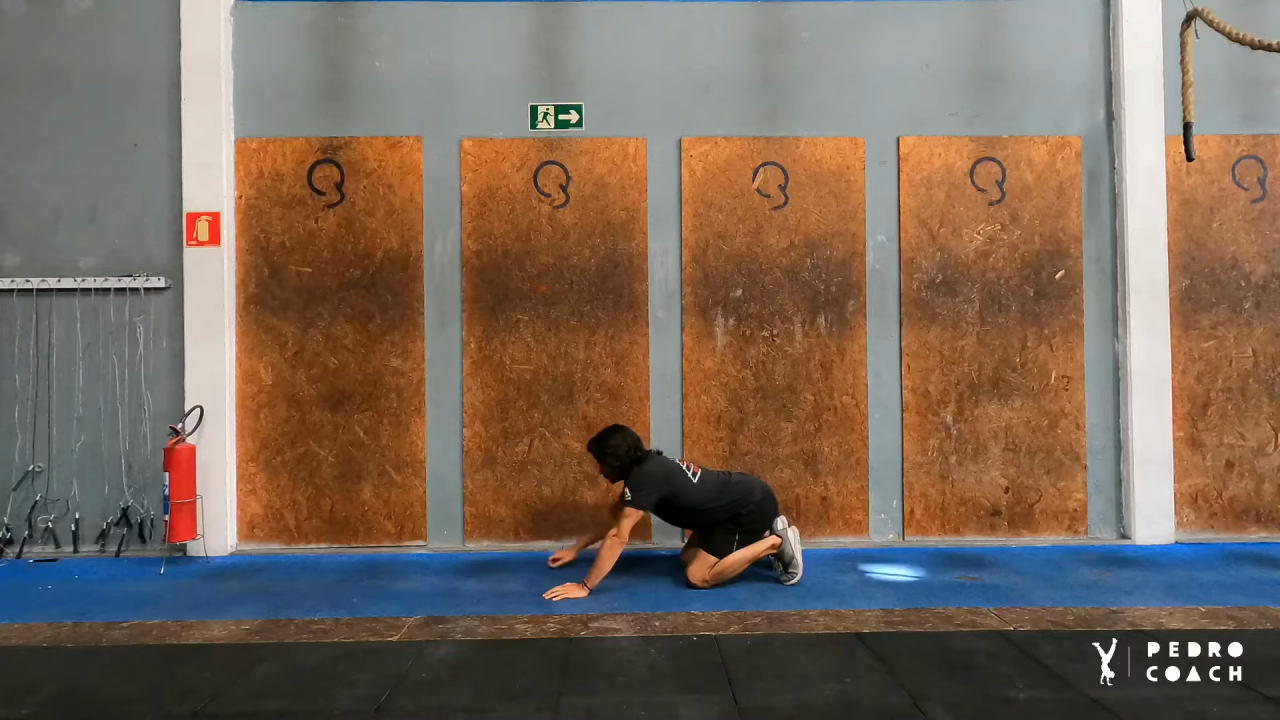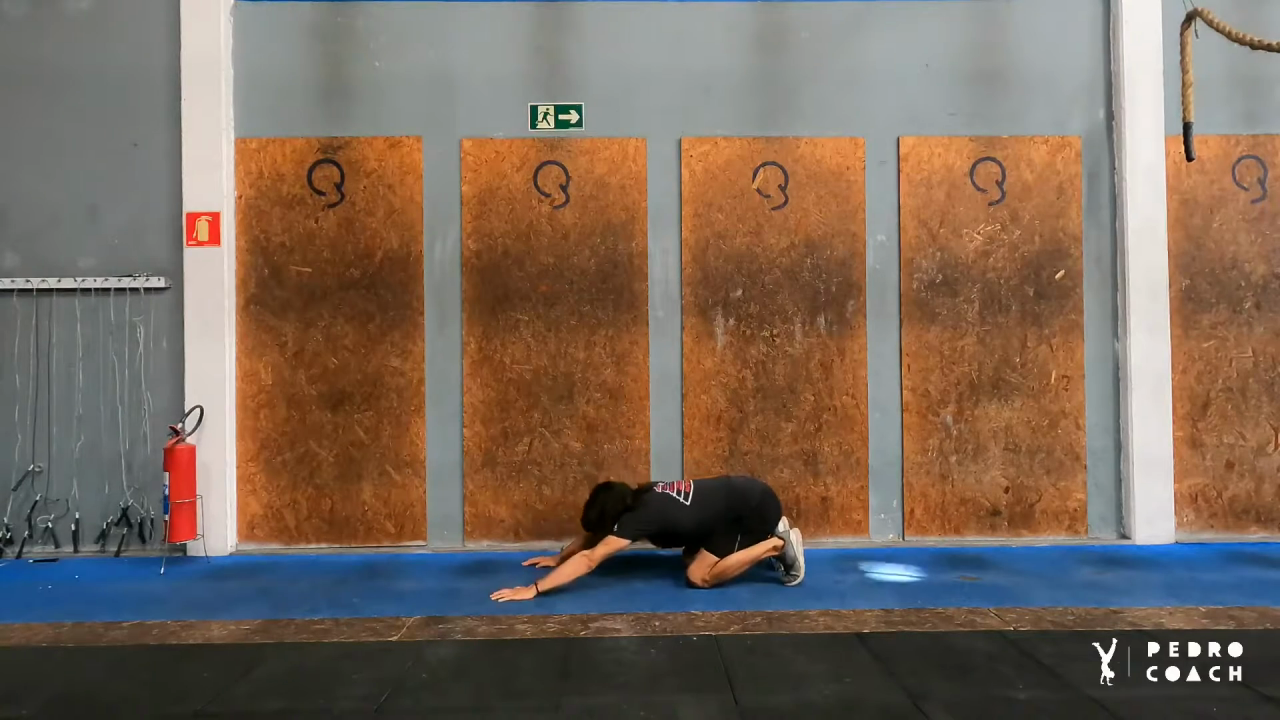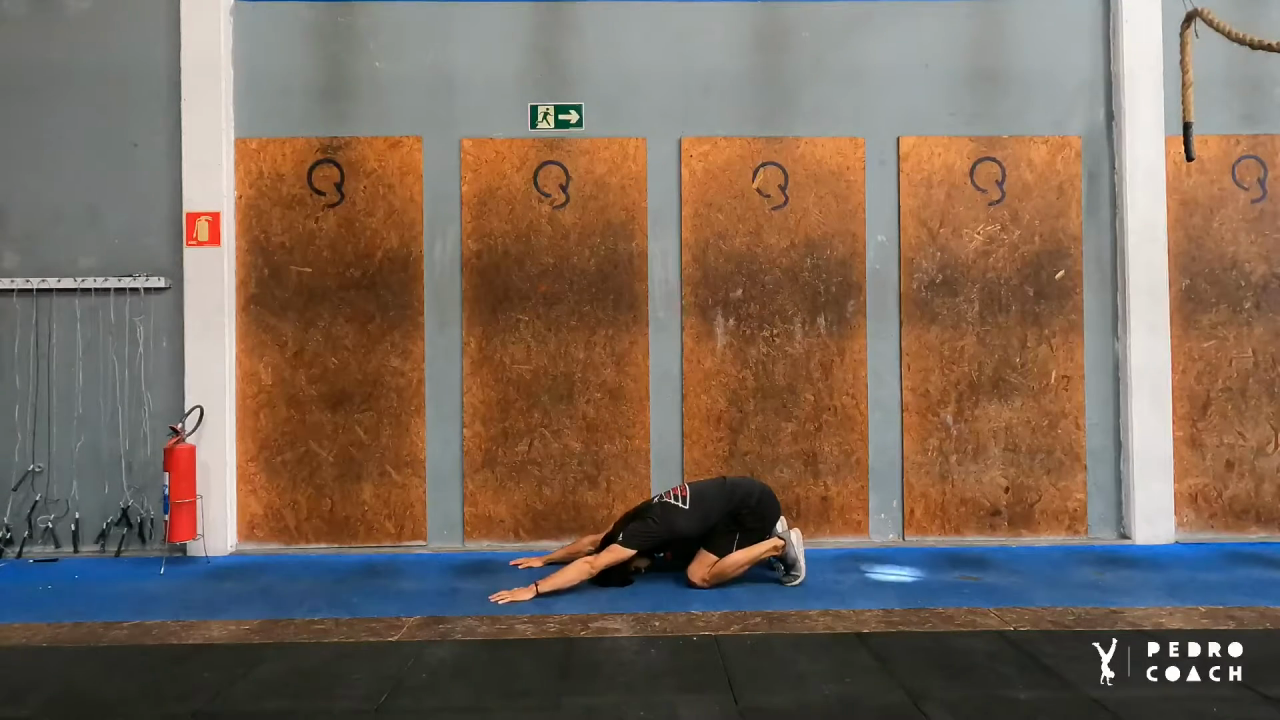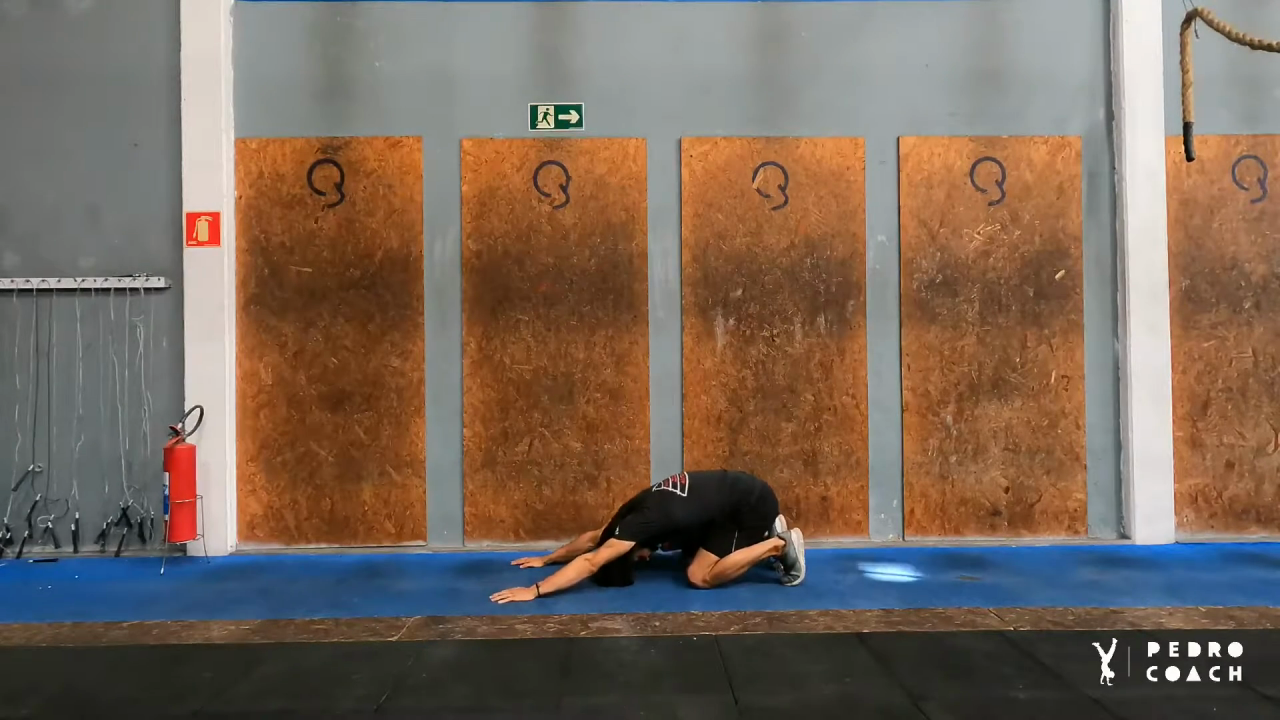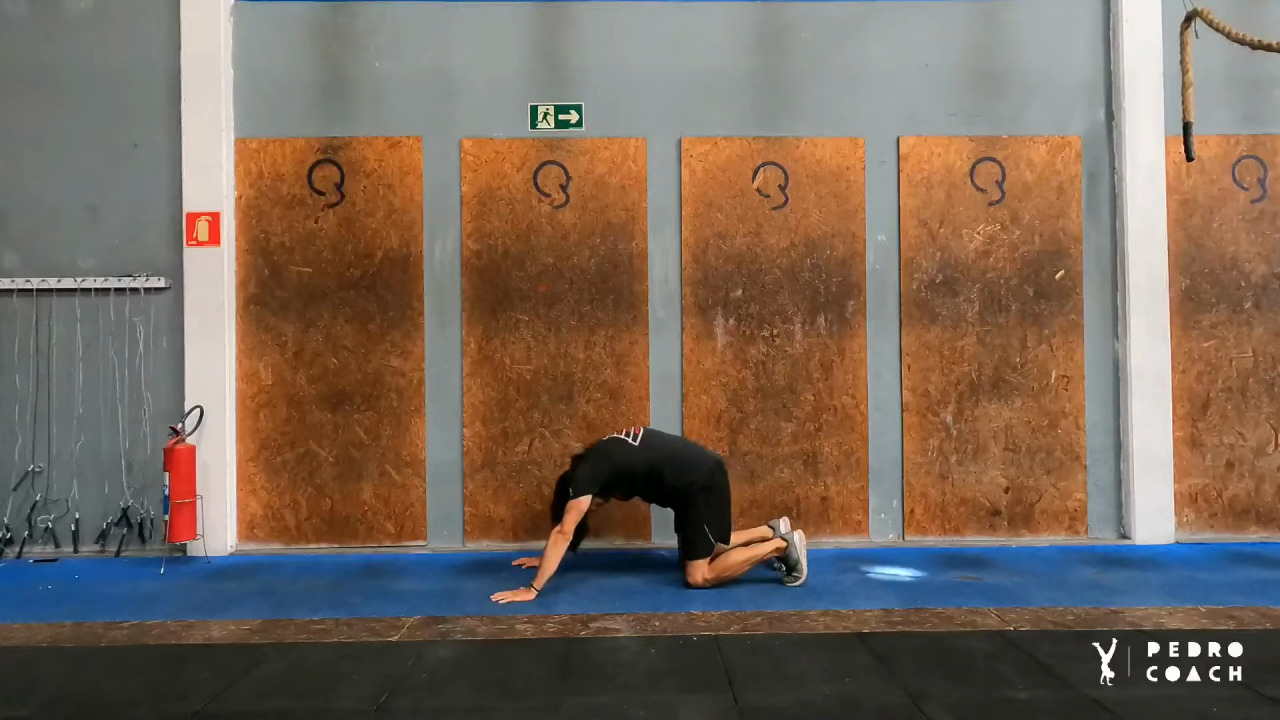
dt=1s
person 1, frame 1
left shoulder: (645, 476)
right shoulder: (645, 465)
left elbow: (618, 537)
right elbow: (618, 516)
left wrist: (584, 587)
right wrist: (576, 548)
left hip: (752, 506)
right hip: (742, 494)
left knee: (699, 576)
right knee: (688, 558)
left ankle: (775, 543)
right ankle: (769, 532)
person 1, frame 2
left shoulder: (641, 516)
right shoulder: (641, 497)
left elbow: (589, 559)
right elbow: (593, 535)
left wrist: (533, 589)
right wrist: (557, 558)
left hip: (755, 506)
right hip: (745, 494)
left knee: (700, 576)
right knee: (691, 559)
left ankle: (777, 545)
right ankle: (769, 534)
person 1, frame 3
left shoulder: (646, 530)
right shoulder: (639, 518)
left elbow: (591, 565)
right elbow: (592, 542)
left wrist: (533, 590)
right wrist: (544, 559)
left hip: (753, 504)
right hip: (742, 495)
left knee: (700, 575)
right knee: (692, 556)
left ankle: (778, 545)
right ankle: (769, 532)
person 1, frame 4
left shoulder: (643, 521)
right shoulder: (639, 510)
left elbow: (591, 562)
right elbow: (593, 538)
left wrist: (534, 590)
right wrist: (545, 559)
left hip: (752, 503)
right hip: (741, 492)
left knee: (700, 576)
right knee: (694, 557)
left ankle: (778, 545)
right ankle: (768, 531)
person 1, frame 5
left shoulder: (585, 475)
right shoulder: (594, 465)
left elbow: (563, 532)
right elbow: (565, 531)
left wrist: (533, 589)
right wrist: (544, 558)
left hip: (700, 483)
right hip: (697, 475)
left knee: (698, 576)
right knee: (697, 552)
left ankle: (781, 545)
right ankle: (772, 531)
